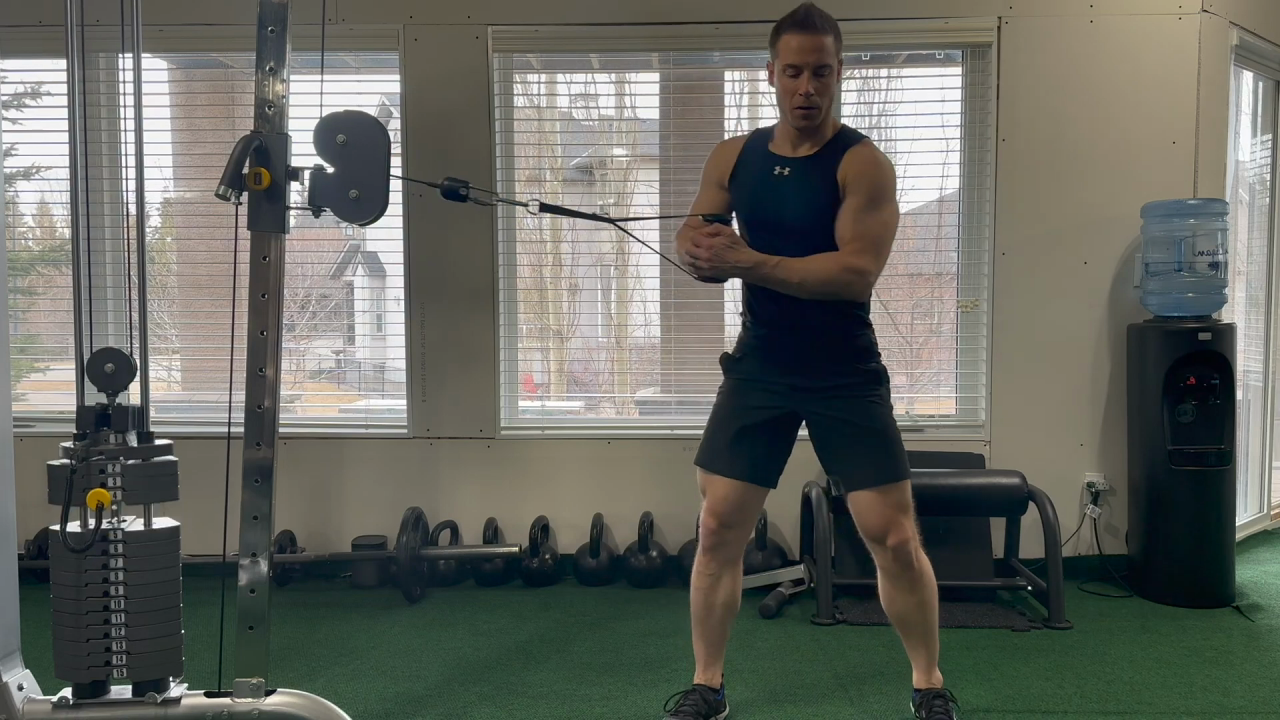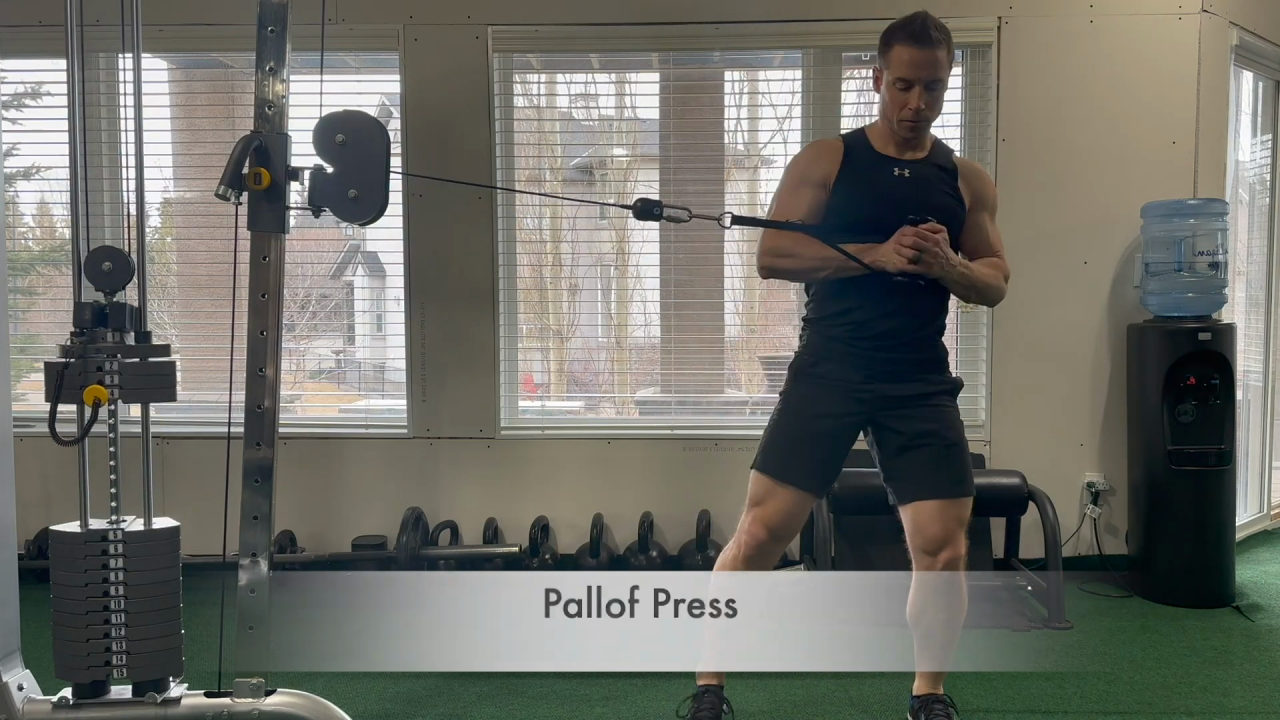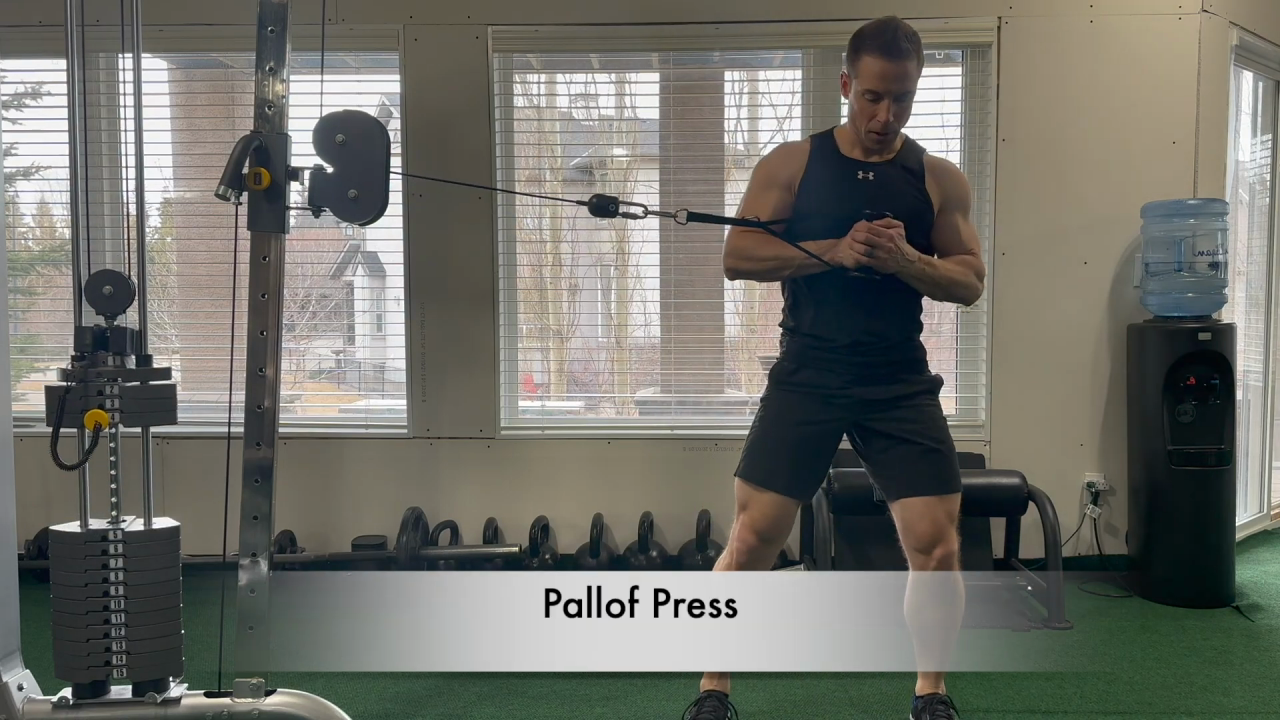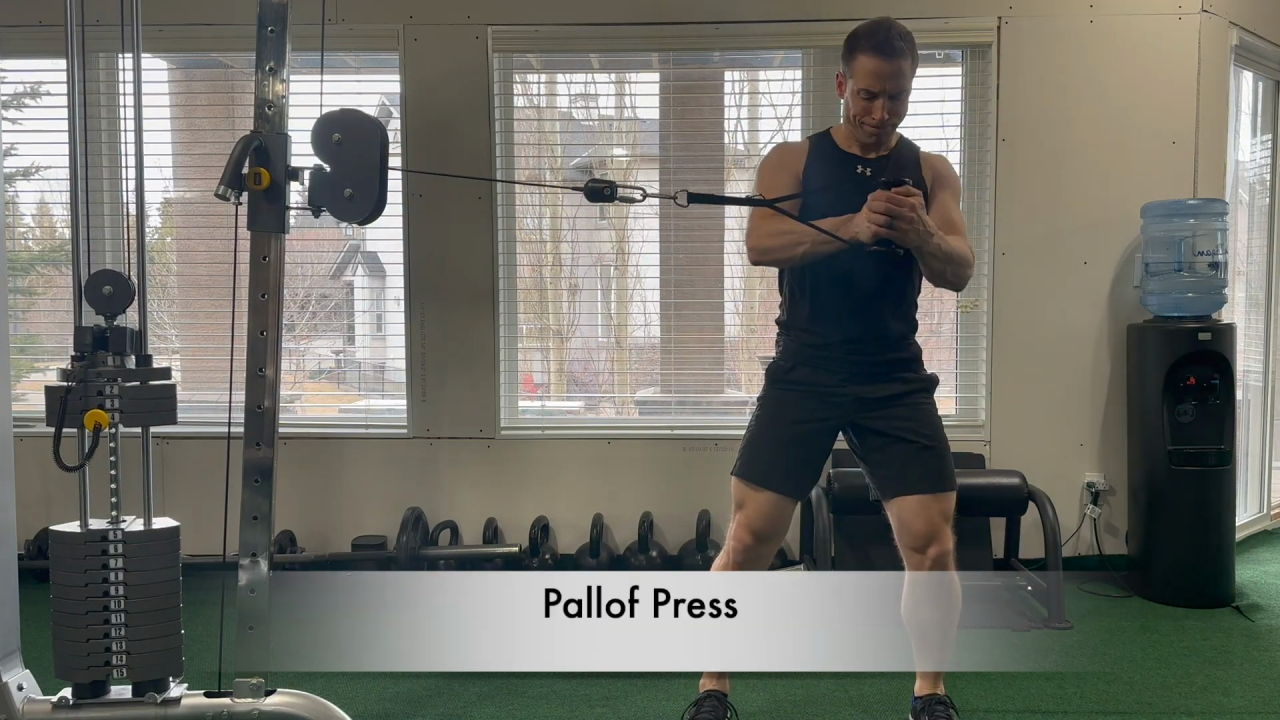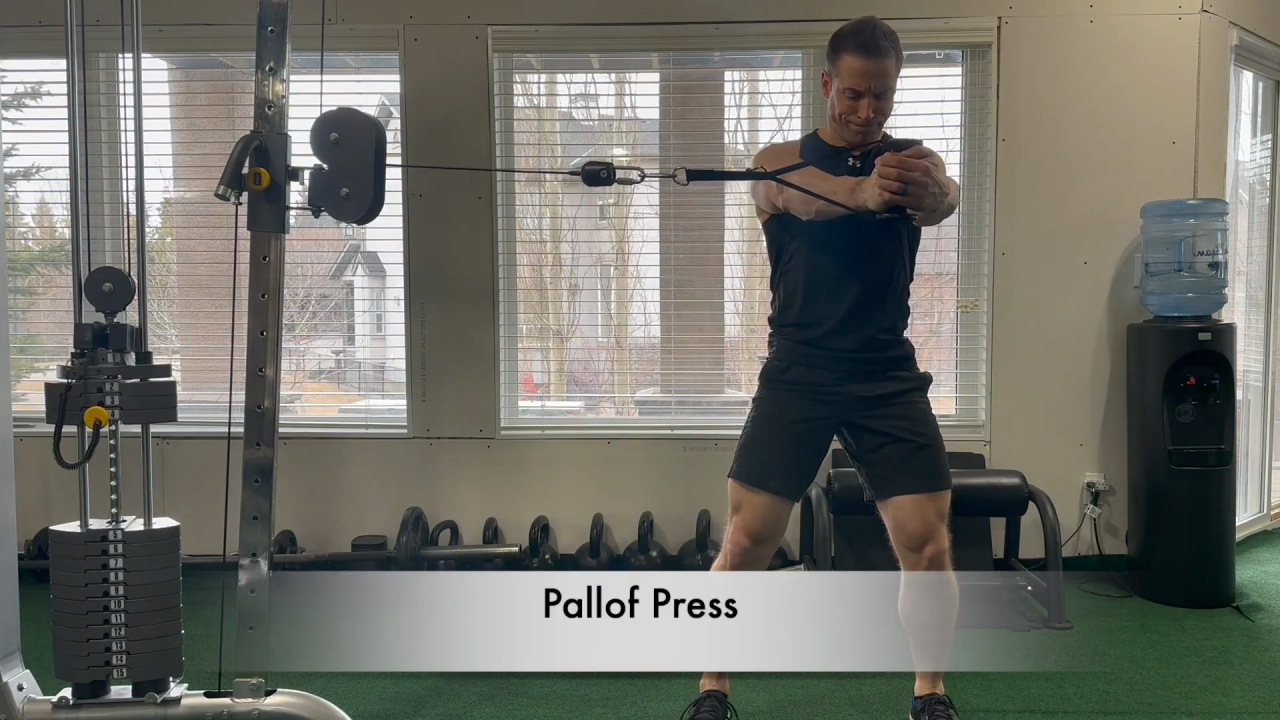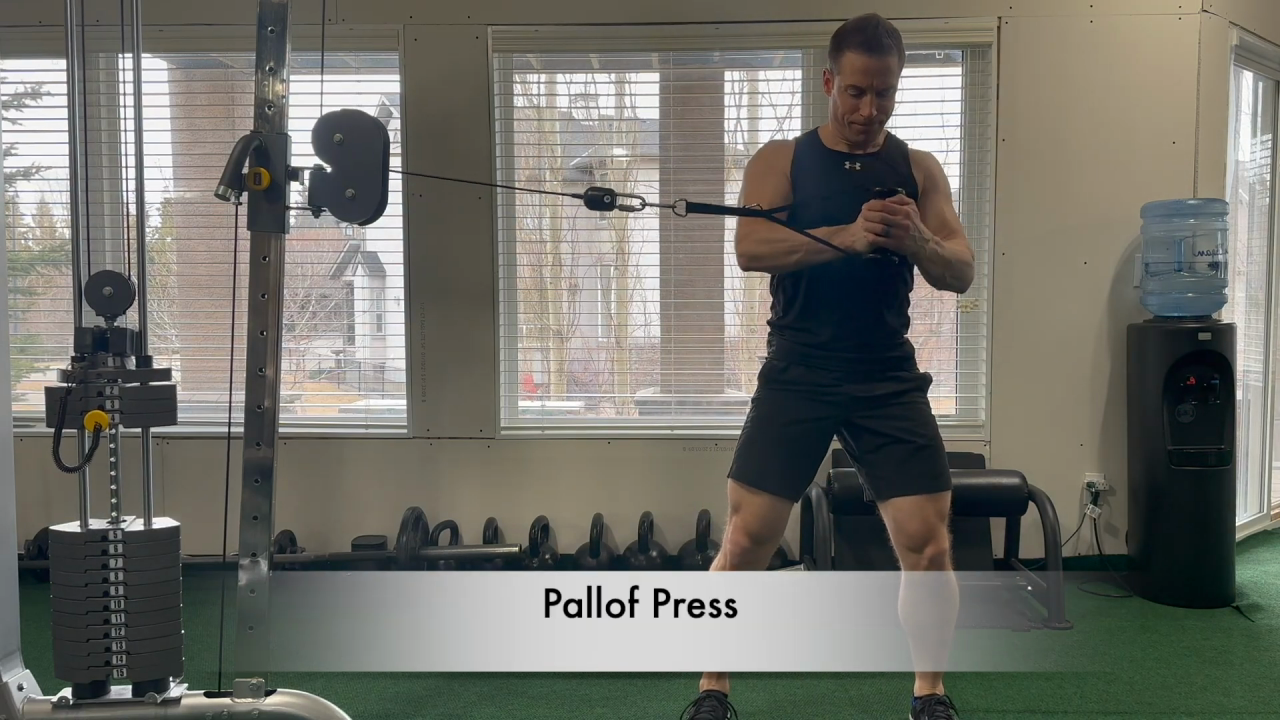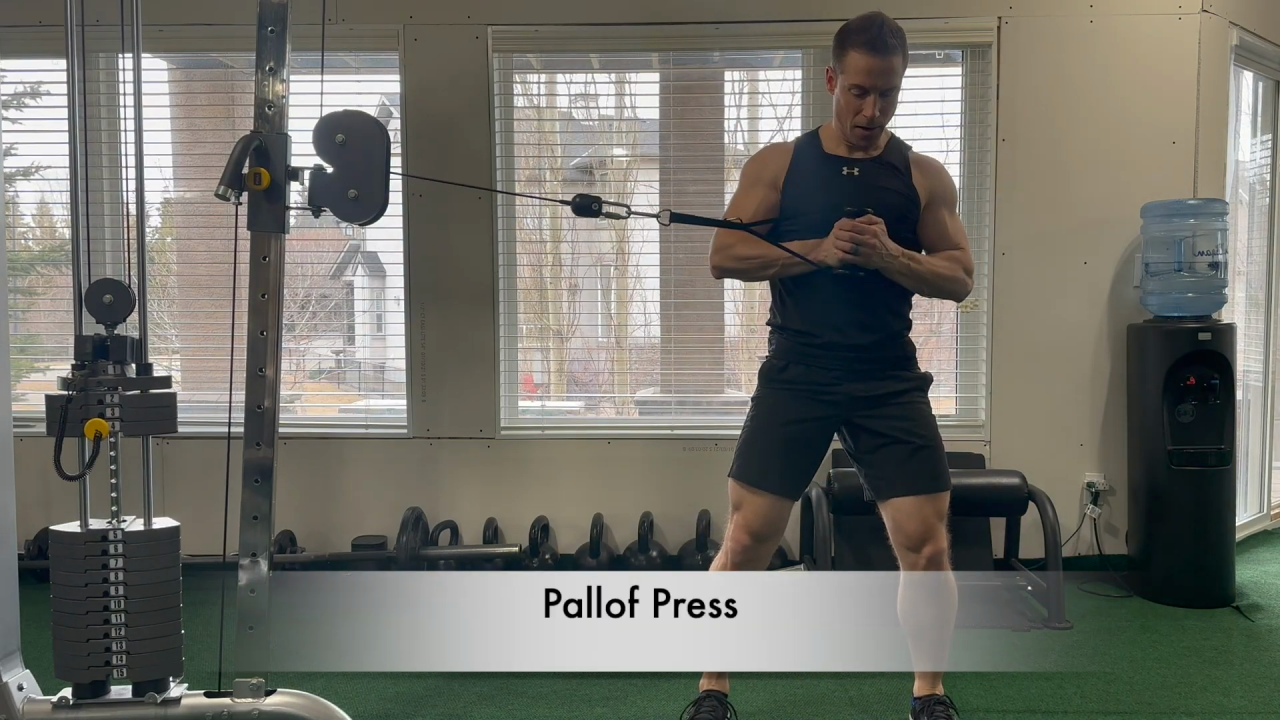
dt=0.5s
person 1, frame 1
left shoulder: (864, 163)
right shoulder: (733, 156)
left elbow: (860, 273)
right elbow: (692, 232)
left wrist: (761, 263)
right wrist: (698, 251)
left hip: (846, 374)
right hip: (759, 367)
left knee: (895, 538)
right knee: (718, 529)
person 1, frame 2
left shoulder: (967, 180)
right shoulder: (825, 160)
left elbow: (996, 281)
right elbow: (772, 255)
left wrist: (947, 264)
right wrist: (877, 254)
left hip: (920, 384)
right hip: (827, 371)
left knee: (944, 554)
right knee: (761, 534)
person 1, frame 3
left shoulder: (939, 179)
right shoulder: (792, 163)
left elbow: (971, 281)
right elbow: (737, 257)
left wrist: (903, 258)
right wrist: (834, 250)
left hip: (900, 384)
right hip: (806, 377)
left knee: (937, 549)
right knee: (750, 542)
person 1, frame 4
left shoulder: (931, 171)
right shoulder: (792, 160)
left elbow: (959, 270)
right elbow: (762, 244)
left wrist: (915, 229)
right wrist: (852, 226)
left hip: (895, 378)
right hip: (804, 374)
left knee: (933, 548)
right knee: (747, 540)
person 1, frame 5
left shoulder: (914, 158)
right shoulder: (782, 159)
left elbow: (942, 202)
right elbow: (808, 200)
left wrist: (926, 189)
right wrist: (865, 191)
left hip: (888, 377)
right hip: (798, 374)
left knee: (929, 548)
right knee: (745, 543)
person 1, frame 6
left shoulder: (918, 168)
right shoulder: (779, 159)
left elbow: (959, 272)
right elbow: (752, 249)
left wrist: (915, 237)
right wrist: (848, 235)
left hip: (887, 377)
right hip: (797, 374)
left knee: (928, 546)
right knee: (744, 542)
person 1, frame 7
left shoulder: (923, 175)
right shoulder: (779, 164)
left elbow: (960, 278)
right elbow: (723, 257)
left wrist: (888, 255)
right wrist: (819, 249)
left hip: (889, 380)
right hip: (796, 374)
left knee: (926, 548)
right knee: (744, 542)
